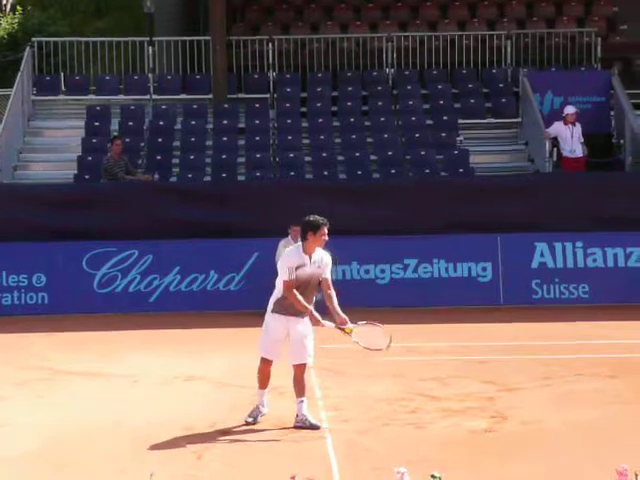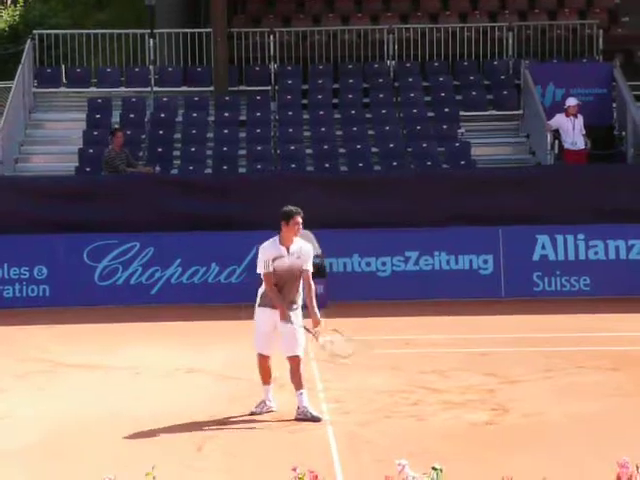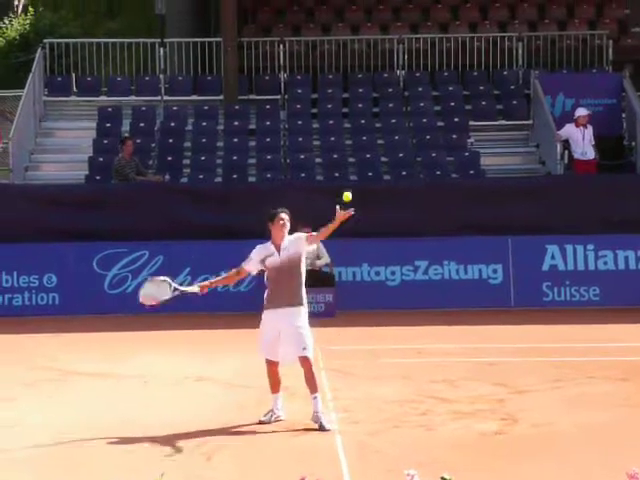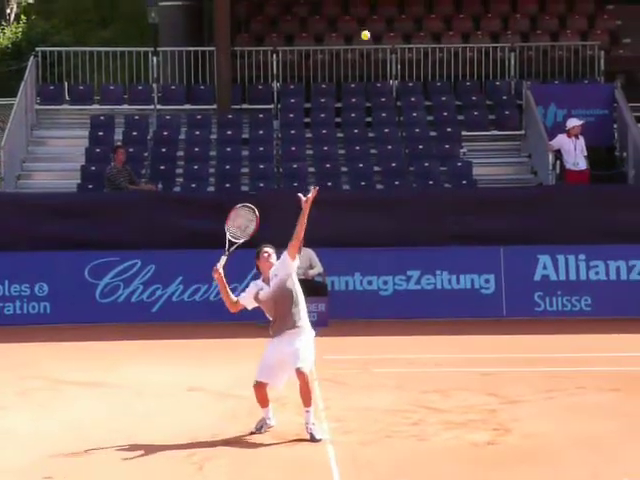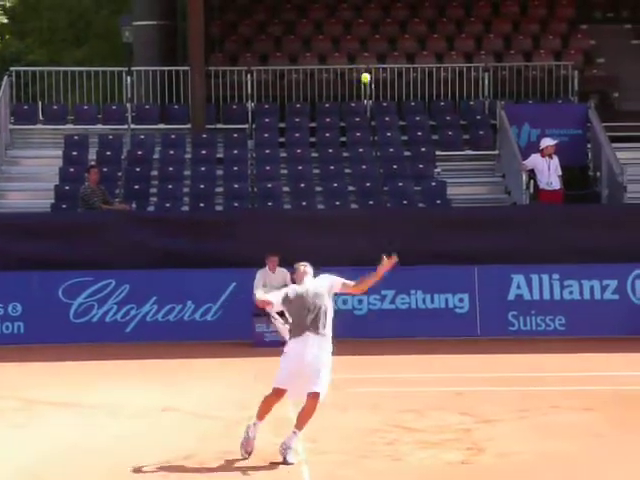
dt=0.4s
person 1, frame 1
left shoulder: (324, 258)
right shoulder: (290, 256)
left elbow: (327, 289)
right elbow: (289, 291)
left wrist: (338, 314)
right wrist: (311, 311)
left hip: (303, 319)
right hip: (278, 315)
left knee: (300, 366)
right knee: (265, 362)
left ankle: (302, 414)
right ankle: (261, 405)
person 1, frame 2
left shoulder: (305, 248)
right shoulder: (267, 249)
left elbow: (308, 282)
right elbow: (269, 284)
left wrist: (314, 310)
right wrist: (281, 309)
left hip: (293, 311)
right hip: (269, 310)
left knee: (295, 358)
right knee: (263, 357)
left ankle: (302, 407)
right ankle: (268, 400)
person 1, frame 3
left shoulder: (297, 240)
right shoulder: (260, 252)
left elbow: (319, 235)
right elbow: (239, 273)
left wrist: (338, 220)
right wrist: (211, 282)
left hip: (296, 313)
right hip: (272, 314)
left knee: (306, 360)
right knee: (271, 363)
left ankle: (317, 412)
right ankle: (277, 408)
person 1, frame 4
left shoulder: (285, 267)
right shoulder: (255, 289)
left elbow: (297, 239)
right elbow: (232, 306)
left wrist: (306, 208)
right wrist: (221, 281)
left hip: (300, 335)
right hip: (278, 340)
left knee: (303, 375)
right knee: (259, 385)
left ankle: (310, 423)
right ankle: (267, 418)
person 1, frame 5
left shoulder: (326, 282)
right shoulder: (289, 292)
left elbow: (358, 288)
right elbow: (265, 300)
left wrist: (380, 271)
right wrist: (264, 300)
left hip: (321, 348)
right hip: (299, 345)
left knee: (313, 398)
right knee: (278, 392)
left ankle: (288, 445)
right ankle: (252, 431)
